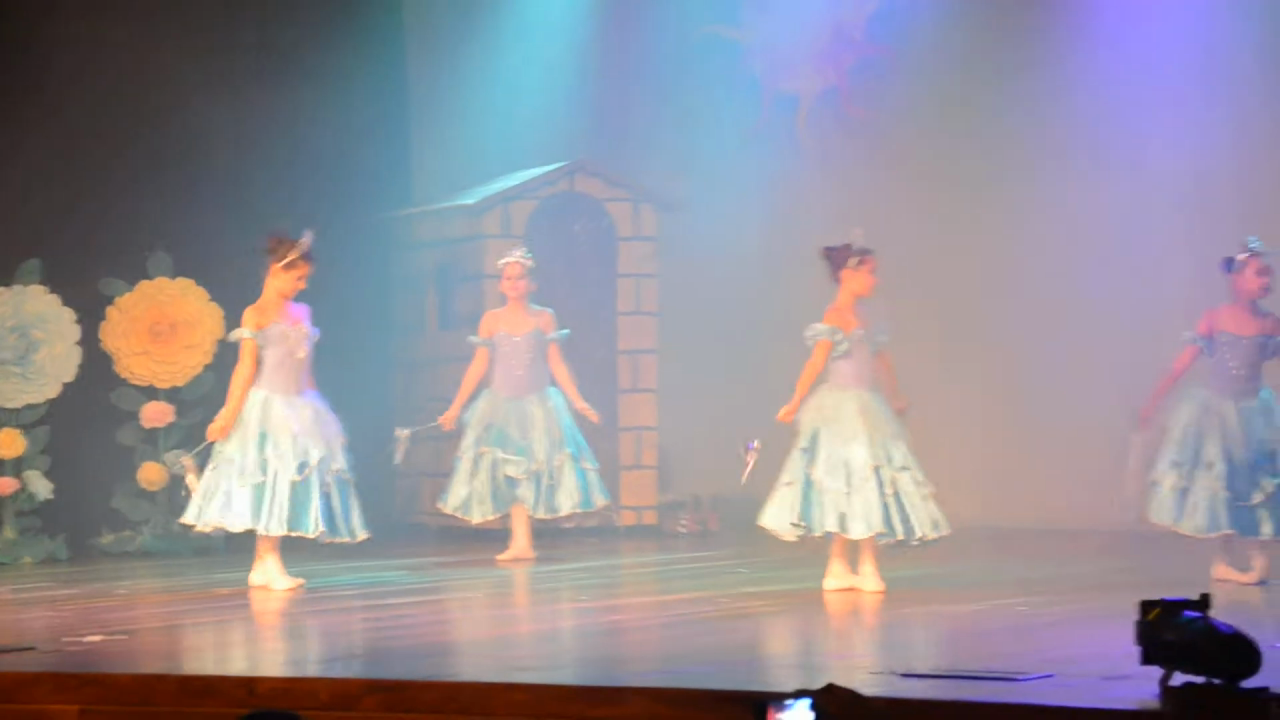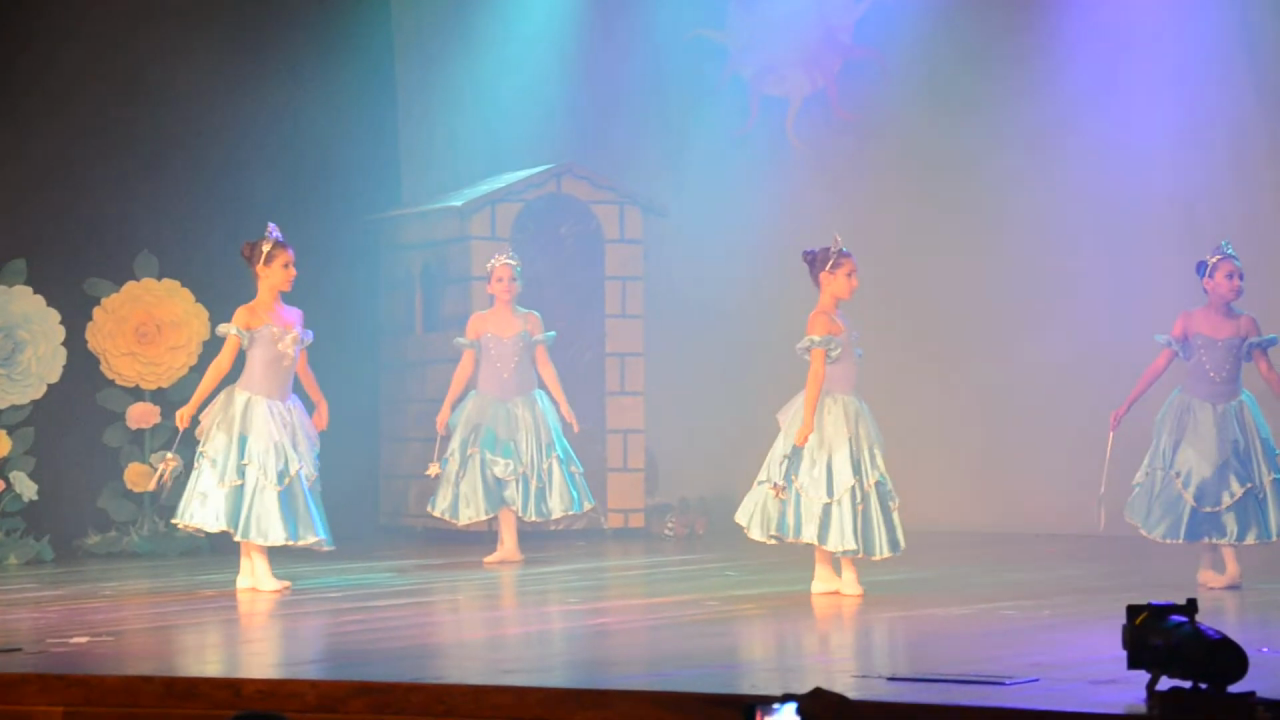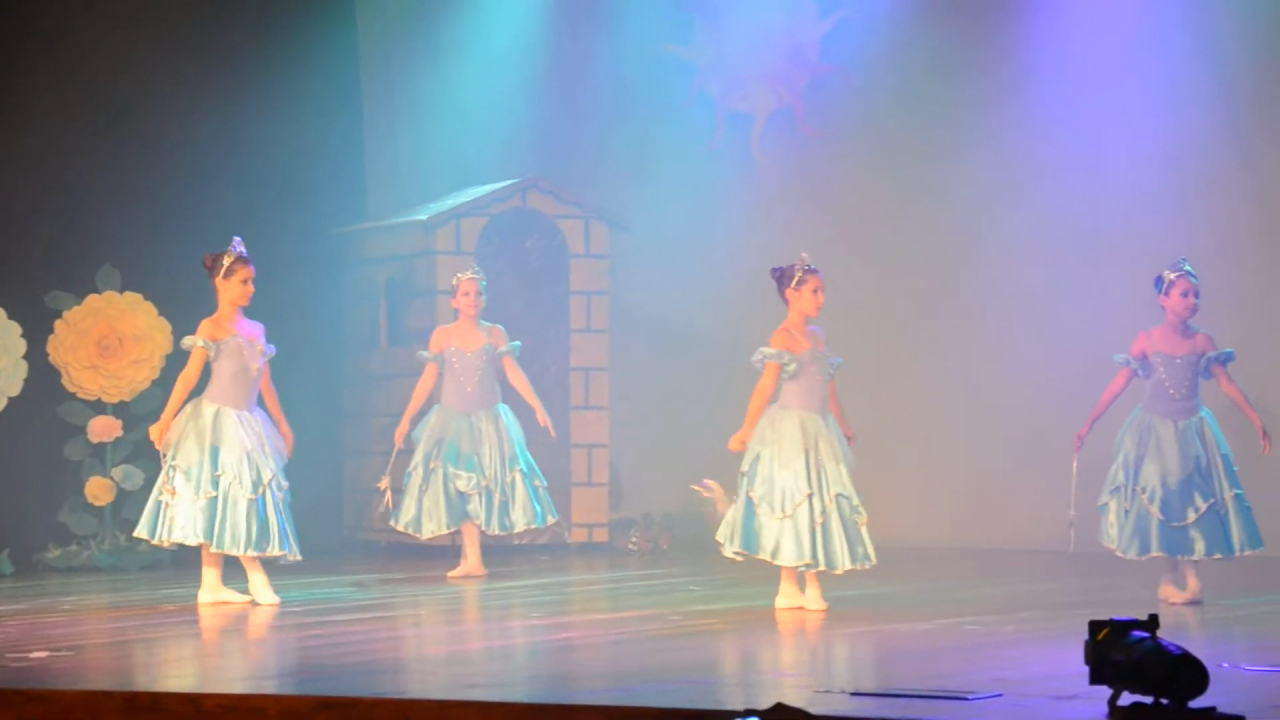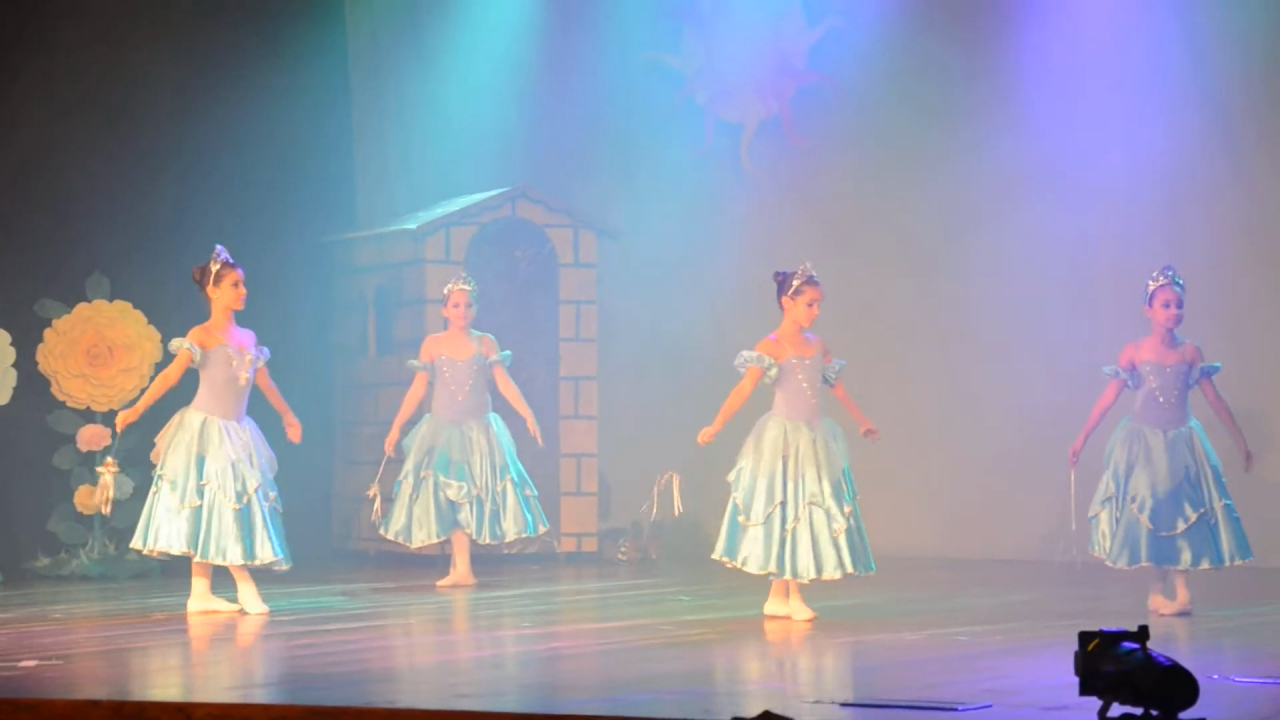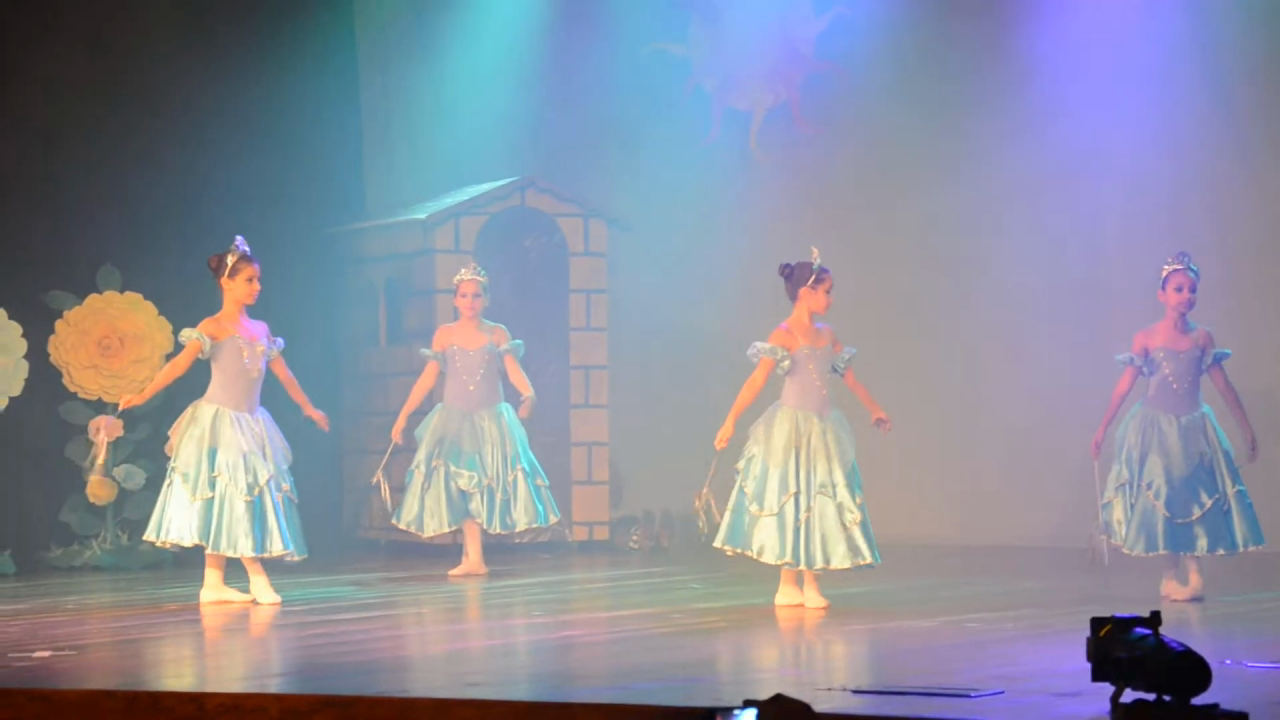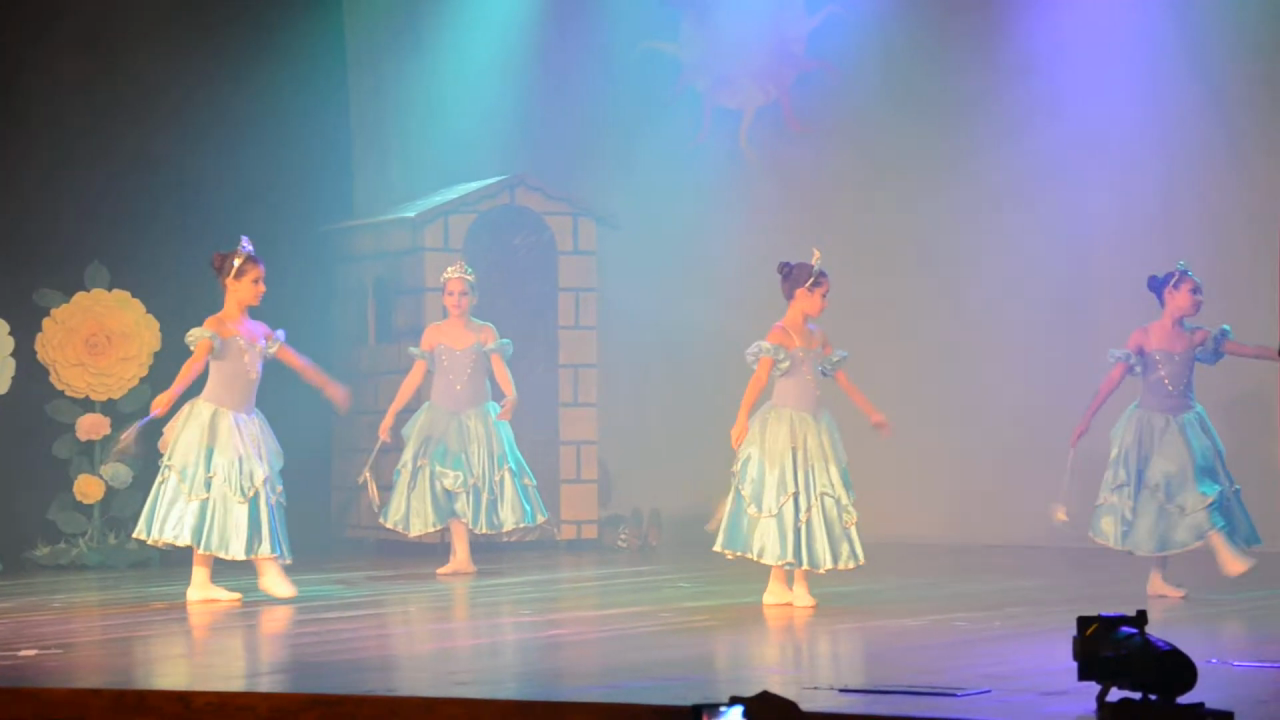
dt=0.5s
person 1, frame 1
left shoulder: (302, 312)
right shoulder: (255, 314)
right elbow: (246, 367)
left wrist: (314, 409)
right wrist: (228, 414)
left hip: (302, 407)
right hip: (268, 406)
left knee: (298, 480)
right knee: (270, 482)
left ankle: (262, 567)
right ankle: (271, 565)
person 1, frame 2
left shoulder: (295, 315)
right shoulder: (246, 315)
right elbow: (223, 362)
left wrist: (320, 403)
right wrist: (192, 404)
left hip: (285, 410)
right hip: (251, 408)
left knee: (278, 484)
right knee: (255, 484)
left ankle: (249, 570)
right ankle: (258, 566)
person 1, frame 3
left shoulder: (257, 329)
right shoulder: (211, 327)
left elbow: (264, 381)
right elbow: (191, 374)
left wrist: (282, 424)
right wrist: (165, 420)
left hip: (250, 422)
right hip: (217, 420)
left knee: (241, 497)
right knee: (224, 498)
left ankle: (212, 584)
right ankle: (256, 577)
person 1, frame 4
left shoulder: (248, 337)
right shoulder: (201, 335)
left elbow: (265, 381)
right elbow: (172, 374)
left wrist: (288, 416)
right wrist: (137, 409)
left hip: (238, 431)
right hip: (206, 429)
left knee: (221, 510)
right knee: (212, 507)
left ankle: (201, 593)
right ankle: (244, 585)
person 1, frame 5
left shoulder: (260, 329)
right shoulder: (212, 327)
left elbow: (283, 372)
right elbow: (180, 363)
left wrist: (309, 407)
right wrist: (143, 395)
left hip: (252, 422)
right hip: (219, 421)
left knee: (243, 498)
right knee: (226, 497)
left ankle: (214, 584)
person 1, frame 6
left shoulder: (259, 330)
right shoulder: (215, 325)
left elbow: (294, 359)
right elbow: (196, 362)
left wrist: (329, 385)
right wrist: (171, 393)
left hip: (244, 422)
right hip: (214, 419)
left knee: (244, 494)
right knee: (212, 497)
person 2, frame 1
left shoulder: (859, 315)
right shoulder: (835, 315)
left elbow: (879, 358)
right elbow: (817, 359)
left wrist: (894, 396)
right wrist: (797, 401)
left hip: (865, 408)
right hip: (841, 407)
left knee: (867, 483)
right knee: (849, 484)
left ankle: (840, 567)
right ankle: (840, 567)
person 2, frame 2
left shoulder: (838, 318)
right shoulder: (820, 319)
right elbow: (817, 371)
right wrist: (808, 420)
left hip: (846, 413)
right hip: (826, 414)
left knee: (847, 489)
right knee: (829, 489)
left ankle: (835, 571)
right ankle: (829, 572)
person 2, frame 3
left shoulder: (818, 336)
right shoulder: (783, 337)
right elbow: (767, 386)
left wrist: (842, 426)
right wrist: (746, 429)
left hip: (819, 430)
right hip: (791, 428)
left knee: (819, 504)
right knee: (797, 503)
left ankle: (802, 587)
right ankle: (798, 587)
person 2, frame 4
left shoulder: (818, 343)
right shoulder: (771, 345)
left elbow: (837, 387)
right elbow: (745, 388)
left wrist: (863, 422)
right wrist: (717, 424)
left hip: (815, 437)
right hip: (783, 437)
left knee: (809, 510)
right knee: (784, 510)
left ankle: (789, 594)
right ankle: (783, 596)
person 2, frame 5
left shoulder: (827, 334)
right shoulder: (783, 335)
left elbow: (849, 376)
right elbow: (757, 380)
left wrist: (875, 410)
right wrist: (730, 422)
left hip: (823, 428)
right hip: (792, 427)
left knee: (820, 502)
right knee: (792, 501)
left ankle: (809, 583)
right ankle: (790, 585)
person 2, frame 6
left shoulder: (817, 336)
right shoulder: (778, 335)
left elbow: (841, 377)
right elbow: (759, 378)
left wrist: (871, 412)
right wrist: (742, 419)
left hip: (814, 427)
right hip: (783, 427)
left knee: (814, 503)
right knee: (783, 502)
left ankle: (800, 582)
right ankle: (781, 583)
person 3, frame 1
right shoulder: (1215, 317)
right elbow: (1186, 361)
right wrist: (1154, 402)
right hip: (1214, 407)
left knee: (1248, 479)
right knee: (1215, 478)
left ankle: (1223, 561)
person 3, frame 2
left shoulder: (1246, 324)
right shoulder: (1188, 320)
right elbow: (1159, 365)
right wrist: (1126, 405)
left hip: (1233, 414)
right hip: (1193, 411)
left knee: (1226, 484)
right knee: (1197, 483)
left ankle: (1208, 565)
person 3, frame 3
left shoulder: (1203, 341)
right shoulder: (1146, 339)
left elbow: (1227, 384)
right elbow: (1118, 384)
left wrist: (1258, 421)
right wrist: (1088, 424)
left hip: (1192, 431)
right hip: (1154, 429)
left knee: (1189, 499)
right knee: (1162, 499)
left ankle: (1170, 580)
person 3, frame 4
left shoulder: (1190, 351)
right shoulder: (1134, 351)
left elbow: (1214, 397)
right elbow: (1109, 396)
left wrist: (1240, 440)
right wrist: (1082, 438)
left hip: (1182, 441)
right hip: (1143, 440)
left knee: (1179, 510)
right knee: (1149, 510)
left ankle: (1159, 591)
person 3, frame 5
left shoulder: (1202, 337)
right shoulder: (1146, 336)
left elbow: (1223, 385)
right elbow: (1125, 384)
left wrist: (1246, 428)
right wrist: (1102, 428)
left hip: (1193, 427)
right hip: (1155, 426)
left knee: (1190, 497)
right knee: (1162, 496)
left ankle: (1173, 578)
person 3, frame 6
left shoulder: (1198, 336)
right shoulder: (1143, 336)
left elbow: (1248, 351)
right elbow: (1114, 378)
right wrist: (1086, 419)
left hip: (1186, 425)
right hip: (1150, 425)
left knee: (1193, 486)
right knee: (1153, 498)
person 4, frame 1
left shoulder: (545, 318)
right shoulder: (491, 320)
left elbow: (556, 363)
right elbow: (479, 366)
left wrist: (577, 400)
right wrist: (456, 405)
left hip: (538, 404)
right hip: (501, 405)
left knee: (532, 468)
right knee: (506, 470)
left ankle: (520, 540)
right ankle: (522, 542)
person 4, frame 2
left shoulder: (531, 320)
right shoulder: (477, 321)
left elbow: (544, 364)
right elbow: (466, 366)
left wrist: (563, 403)
right wrist: (446, 407)
left hip: (525, 406)
right hip: (488, 407)
left knee: (521, 471)
right knee: (494, 472)
left ankle: (506, 543)
right ankle: (509, 545)
person 4, frame 3
left shoulder: (496, 334)
right shoulder: (441, 335)
left elbow: (514, 373)
right elbow: (428, 380)
left wrist: (538, 407)
right wrist: (406, 419)
left hip: (488, 420)
right hip: (452, 420)
left knee: (483, 484)
right knee: (457, 486)
left ankle: (470, 557)
right ankle: (473, 560)
person 4, frame 4
left shoulder: (486, 343)
right shoulder: (432, 344)
left elbow: (504, 382)
right elbow: (418, 388)
left wrist: (528, 415)
right wrist: (396, 427)
left hip: (479, 429)
right hip: (442, 430)
left knee: (474, 494)
right knee: (448, 495)
left ankle: (459, 565)
right ankle: (462, 569)
person 4, frame 5
left shoulder: (498, 333)
right shoulder: (444, 334)
left elbow: (514, 370)
right elbow: (428, 378)
left wrist: (529, 395)
right wrist: (403, 414)
left hip: (491, 419)
right hip: (454, 419)
left knee: (486, 485)
right knee: (459, 486)
left ankle: (470, 554)
right ankle: (474, 558)
person 4, frame 6
left shoulder: (486, 332)
right shoulder: (433, 333)
left elbow: (500, 369)
right elbow: (415, 376)
left wrist: (511, 397)
right wrist: (391, 413)
left hip: (478, 418)
right hip: (441, 418)
left knee: (473, 483)
right knee: (443, 482)
left ankle: (459, 554)
right ankle: (461, 557)
